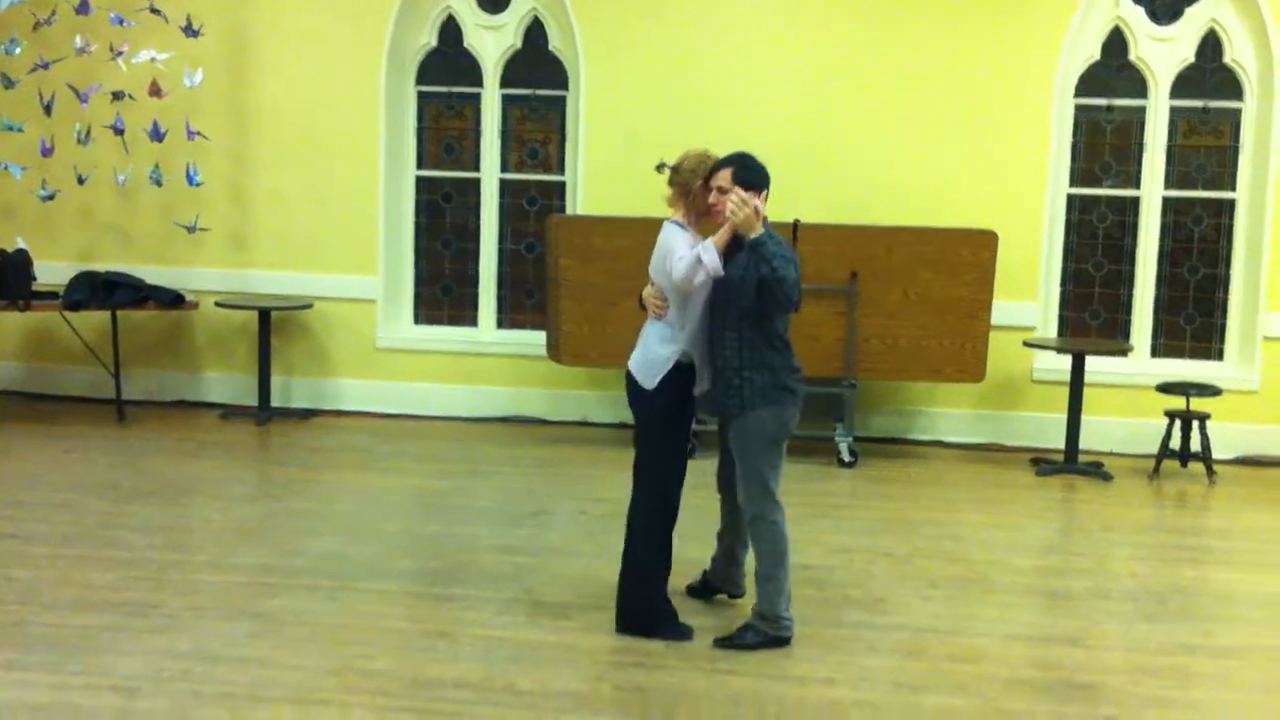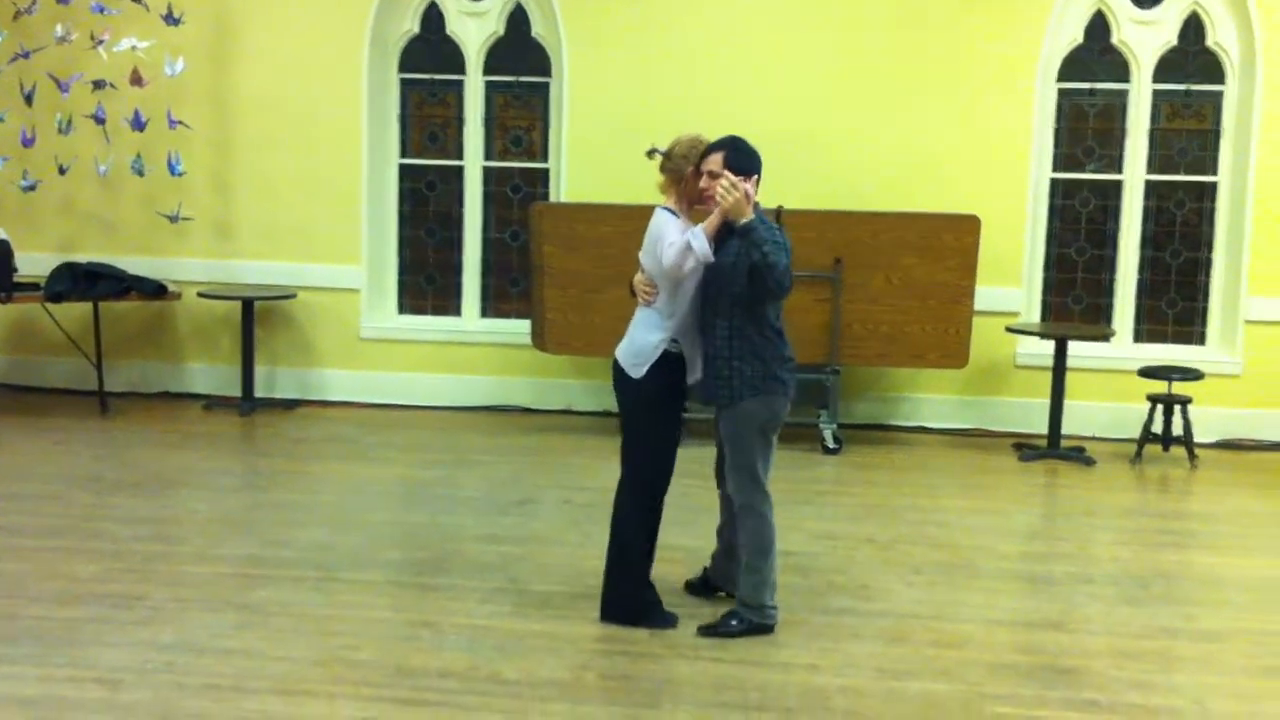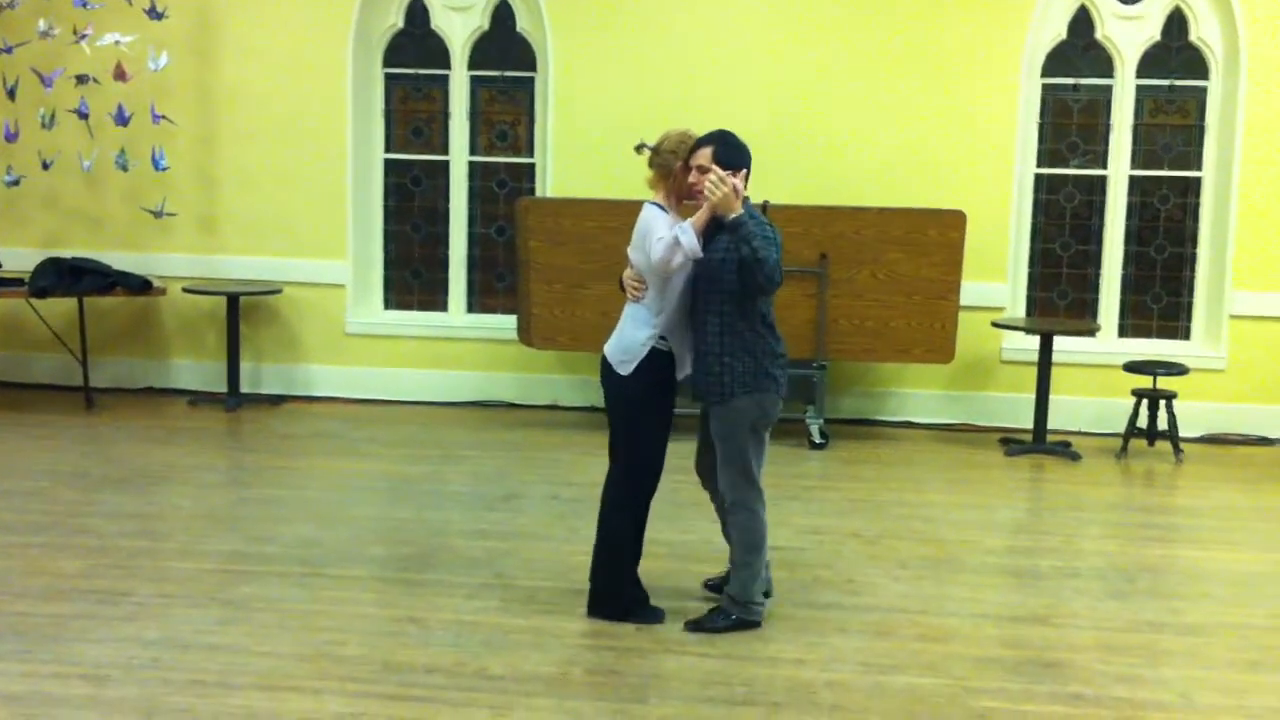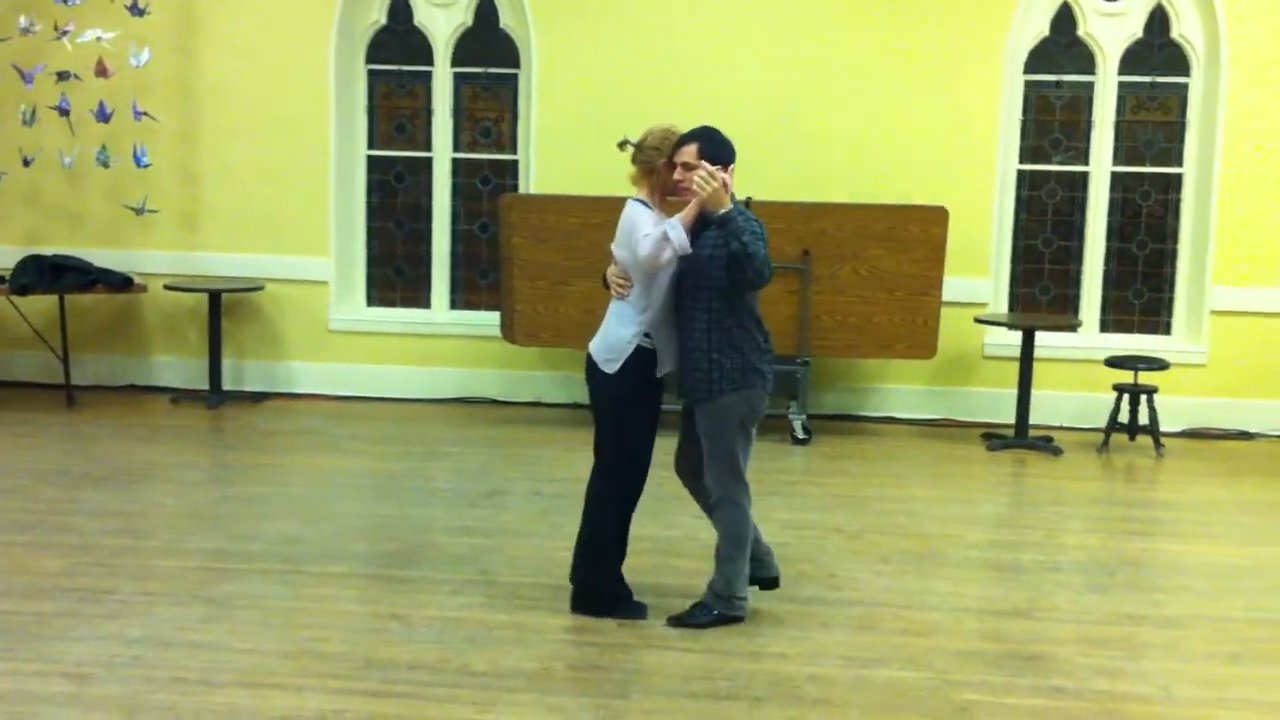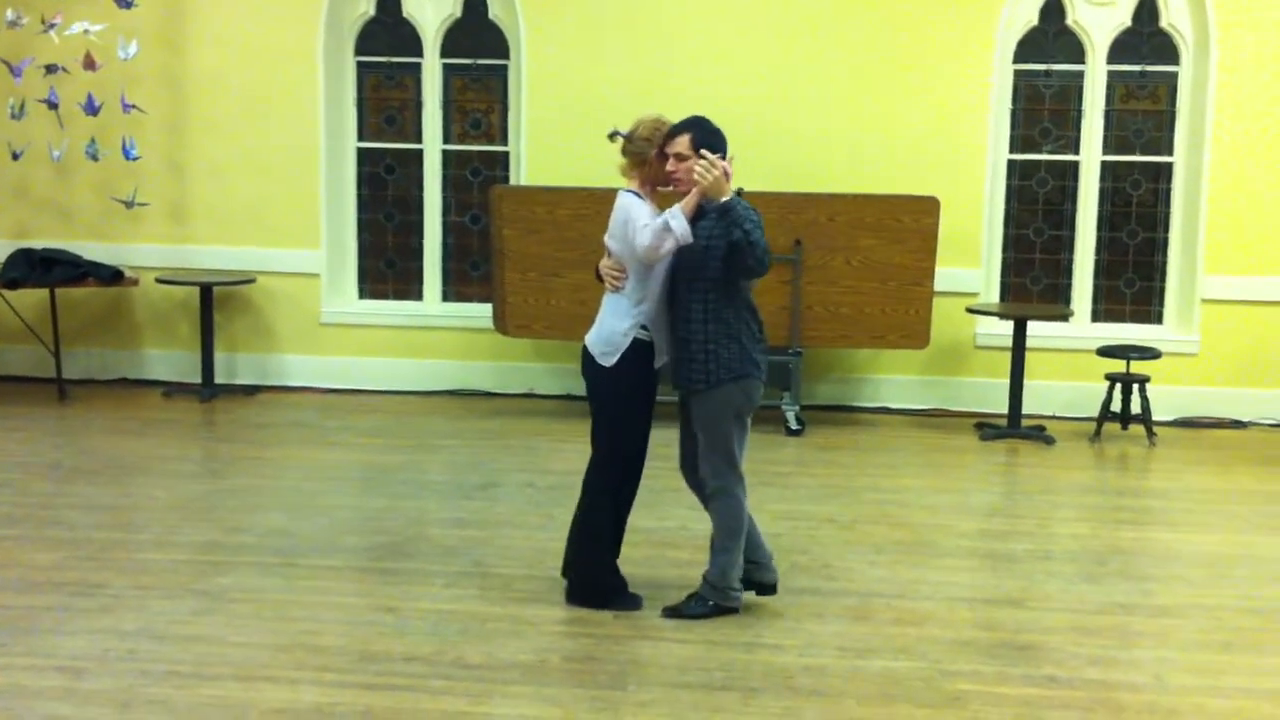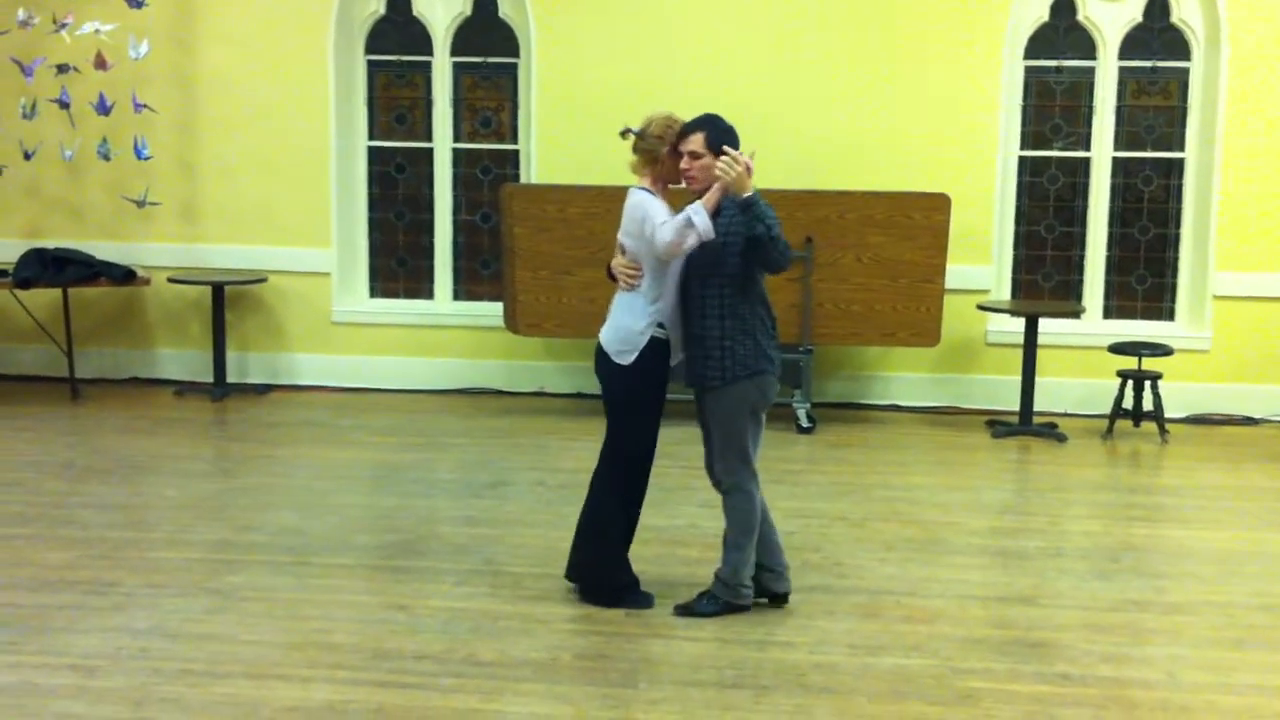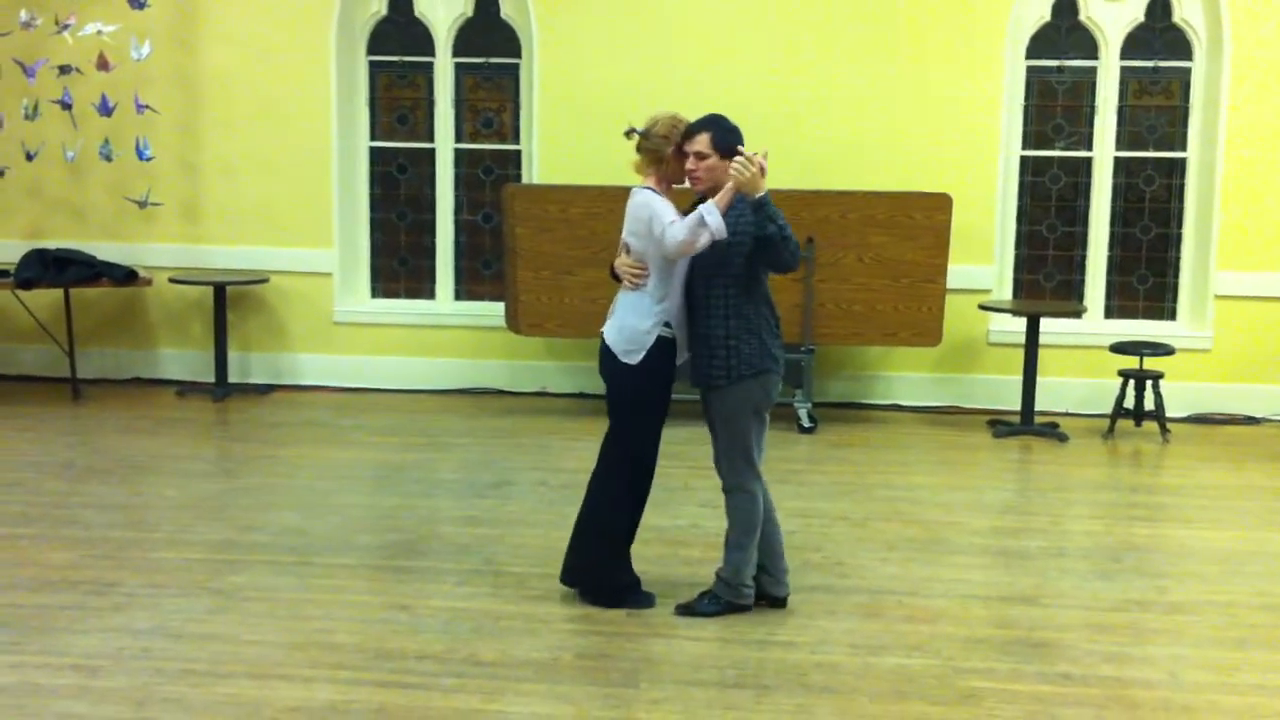
dt=0.2s
person 1, frame 1
left shoulder: (770, 249)
right shoulder: (724, 250)
left elbow: (787, 298)
left wrist: (756, 234)
right wrist: (652, 294)
left hip: (765, 398)
right hip: (736, 395)
left knee: (760, 506)
right knee: (731, 491)
left ankle: (774, 621)
right ankle: (725, 574)
person 1, frame 2
left shoulder: (763, 235)
right shoulder: (718, 235)
left elbow: (778, 284)
left wrist: (746, 220)
right wrist: (643, 281)
left hip: (757, 385)
right hip: (731, 382)
left knee: (749, 494)
right knee: (730, 484)
left ankle: (757, 608)
right ankle: (725, 572)
person 1, frame 3
left shoulder: (754, 229)
right shoulder: (707, 231)
left elbow: (768, 280)
left wrist: (734, 215)
right wrist: (633, 276)
left hip: (748, 381)
right hip: (721, 379)
left knee: (740, 489)
right knee: (713, 476)
left ankle: (744, 603)
right ankle: (751, 574)
person 1, frame 4
left shoulder: (741, 225)
right shoulder: (692, 227)
left elbow: (757, 274)
left wrist: (723, 211)
right wrist: (617, 273)
left hip: (734, 377)
right hip: (704, 375)
left knee: (726, 485)
right knee: (693, 469)
left ankle: (728, 598)
right ankle: (758, 562)
person 1, frame 5
left shoulder: (734, 215)
right shoulder: (683, 217)
left elbow: (758, 263)
left wrist: (723, 199)
right wrist: (610, 265)
left hip: (729, 368)
right hip: (696, 367)
left knee: (720, 478)
right knee: (697, 470)
left ankle: (722, 590)
right ankle: (756, 566)
person 1, frame 6
left shoulder: (746, 213)
left elbow: (778, 259)
left wrist: (745, 194)
right wrist: (621, 264)
left hip: (743, 365)
right hip: (709, 365)
left knee: (736, 476)
right knee: (726, 473)
left ankle: (734, 588)
right ankle: (771, 576)
person 1, frame 7
left shoulder: (749, 214)
right shoulder: (694, 216)
left elbow: (788, 259)
right elbow: (658, 264)
left wrist: (759, 195)
right wrist: (623, 263)
left hip: (747, 364)
right hip: (714, 365)
left knee: (739, 476)
right knee: (739, 474)
left ankle: (735, 587)
right ankle: (771, 581)
person 2, frame 1
left shoulder: (685, 234)
right shoulder: (675, 236)
right elbow: (686, 275)
right wrist: (730, 229)
left hip: (671, 373)
right hip: (661, 376)
left knee: (659, 479)
right knee: (659, 487)
left ankle: (639, 578)
right ankle: (644, 611)
person 2, frame 2
left shoulder: (677, 221)
right shoulder: (667, 222)
right elbow: (677, 262)
right wrist: (722, 214)
left hip: (663, 364)
right hip: (647, 366)
left knee: (652, 476)
right knee: (643, 479)
left ankle: (630, 589)
right ankle: (628, 601)
person 2, frame 3
left shoulder: (667, 216)
right shoulder: (656, 218)
right elbow: (665, 258)
right wrist: (710, 209)
left hip: (653, 362)
right hip: (636, 365)
left knee: (642, 474)
right knee: (631, 476)
left ankle: (616, 585)
right ankle: (615, 596)
person 2, frame 4
left shoulder: (650, 214)
right shoulder: (639, 215)
right elbow: (654, 254)
right wrist: (698, 203)
left hip: (639, 361)
right hip: (622, 362)
left knee: (628, 471)
right knee: (616, 473)
left ankle: (594, 578)
right ankle: (598, 592)
person 2, frame 5
left shoulder: (640, 205)
right shoulder: (633, 207)
right elbow: (652, 245)
right wrist: (698, 192)
left hip: (632, 352)
right hip: (620, 355)
left knee: (621, 464)
right knee: (613, 466)
left ankle: (585, 569)
right ankle: (594, 584)
person 2, frame 6
left shoulder: (647, 202)
right shoulder: (645, 205)
right elbow: (672, 241)
right wrist: (720, 189)
left hip: (639, 349)
right hip: (635, 352)
left knee: (624, 462)
right knee: (626, 464)
left ankle: (591, 567)
right ankle: (606, 581)
person 2, frame 7
left shoulder: (647, 201)
right shoulder: (651, 204)
right elbow: (682, 240)
right wrist: (732, 188)
left hip: (635, 347)
right hip: (640, 351)
left knee: (622, 460)
right knee: (630, 464)
left ankle: (588, 568)
right ankle: (607, 581)
